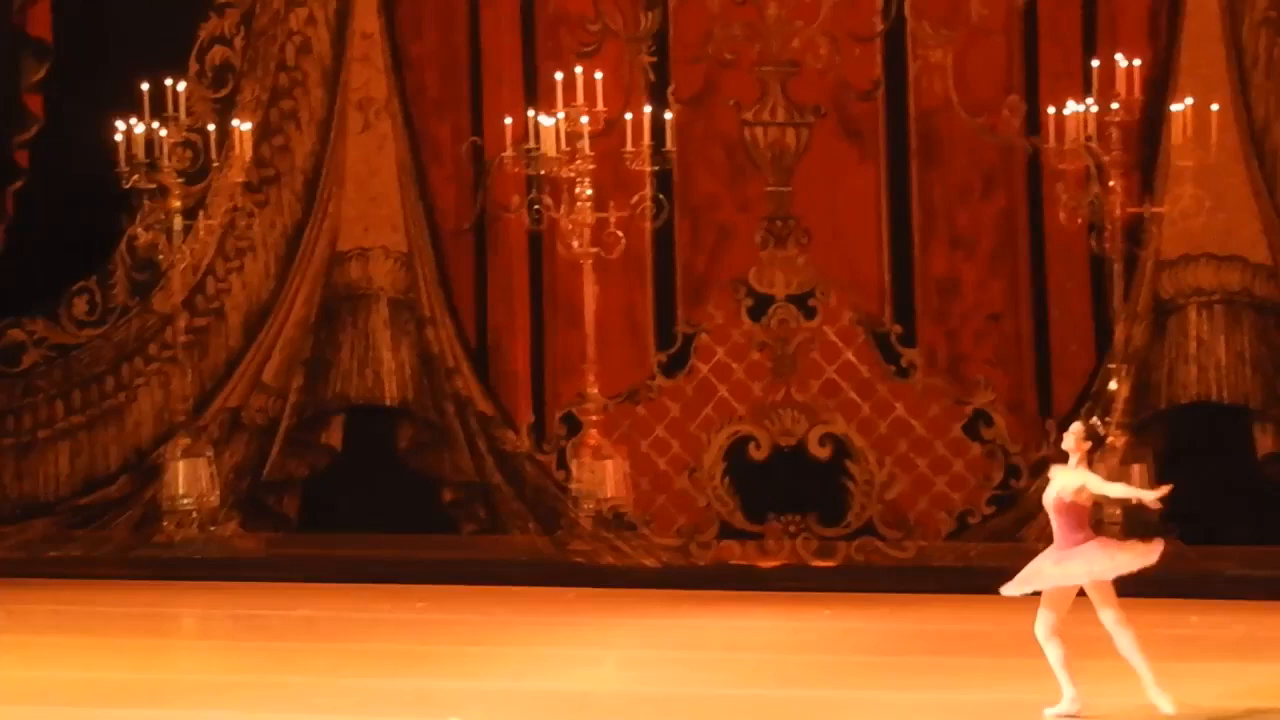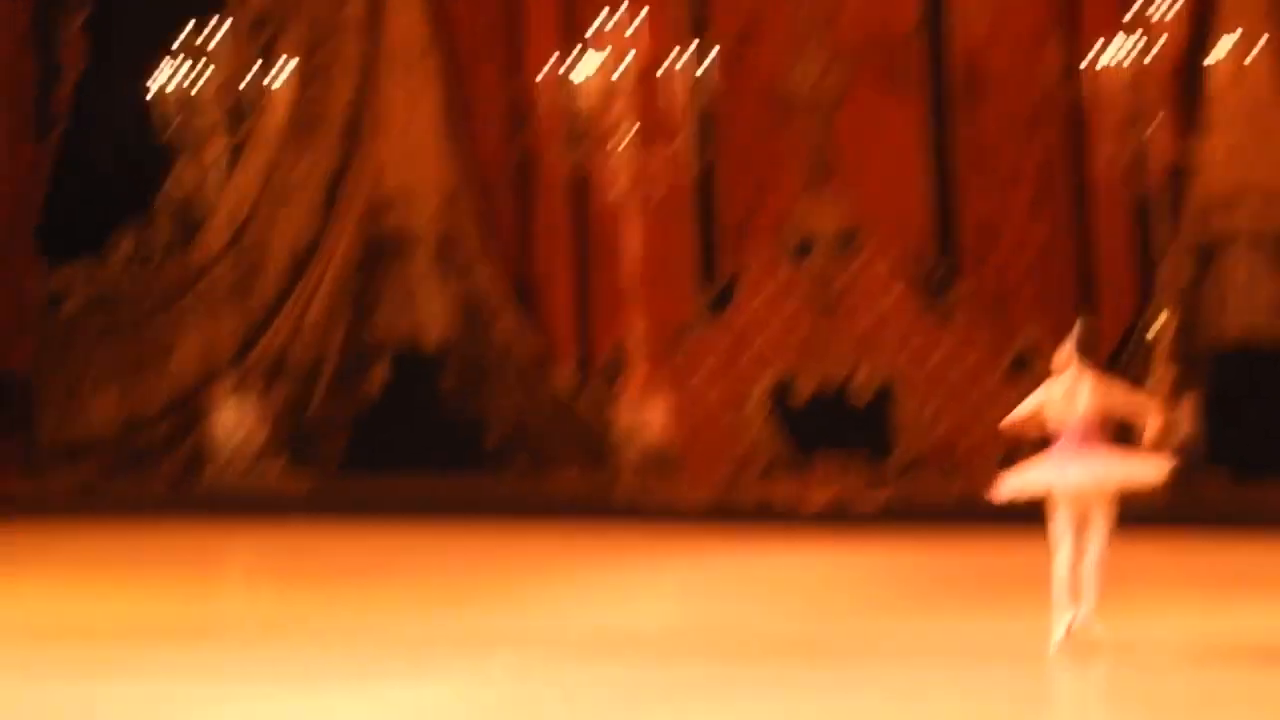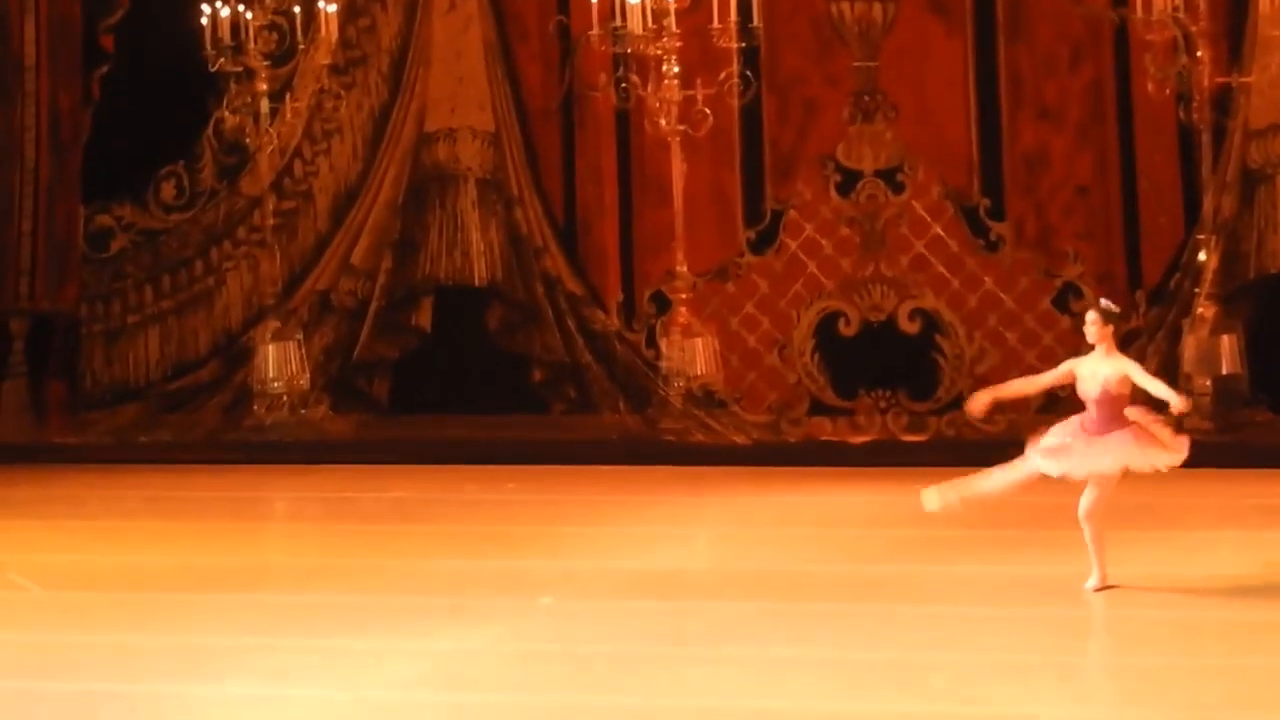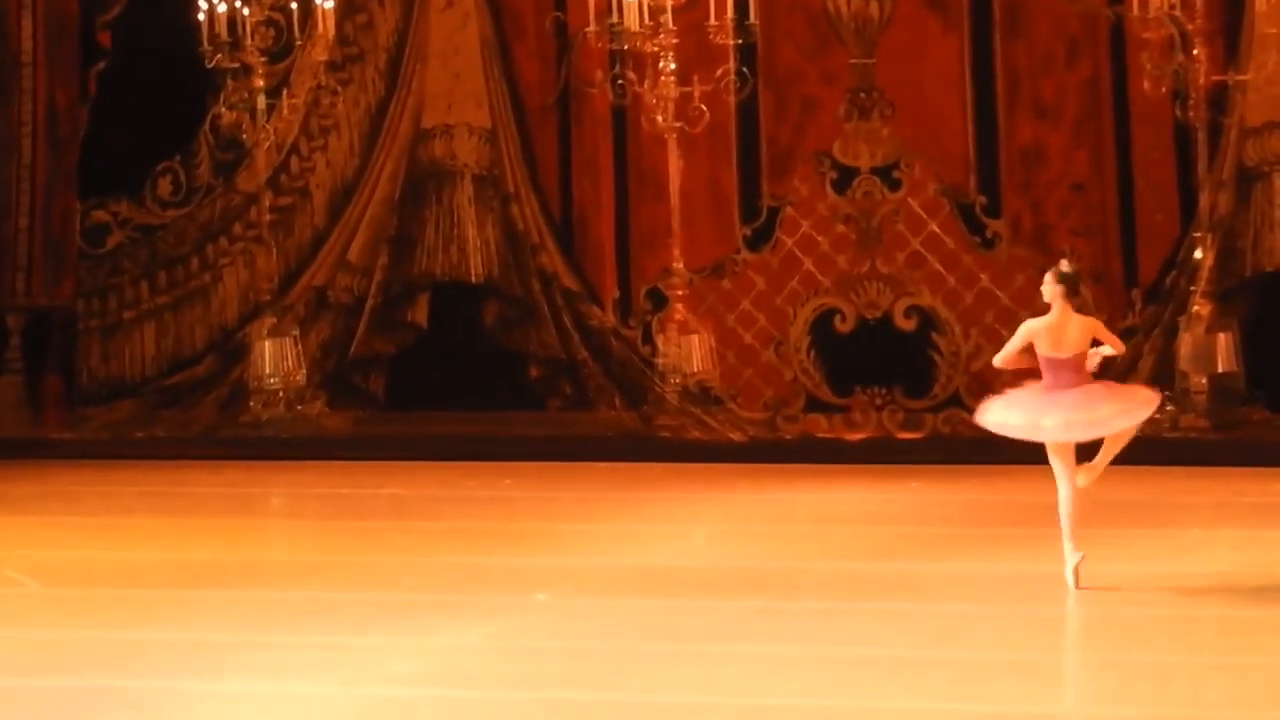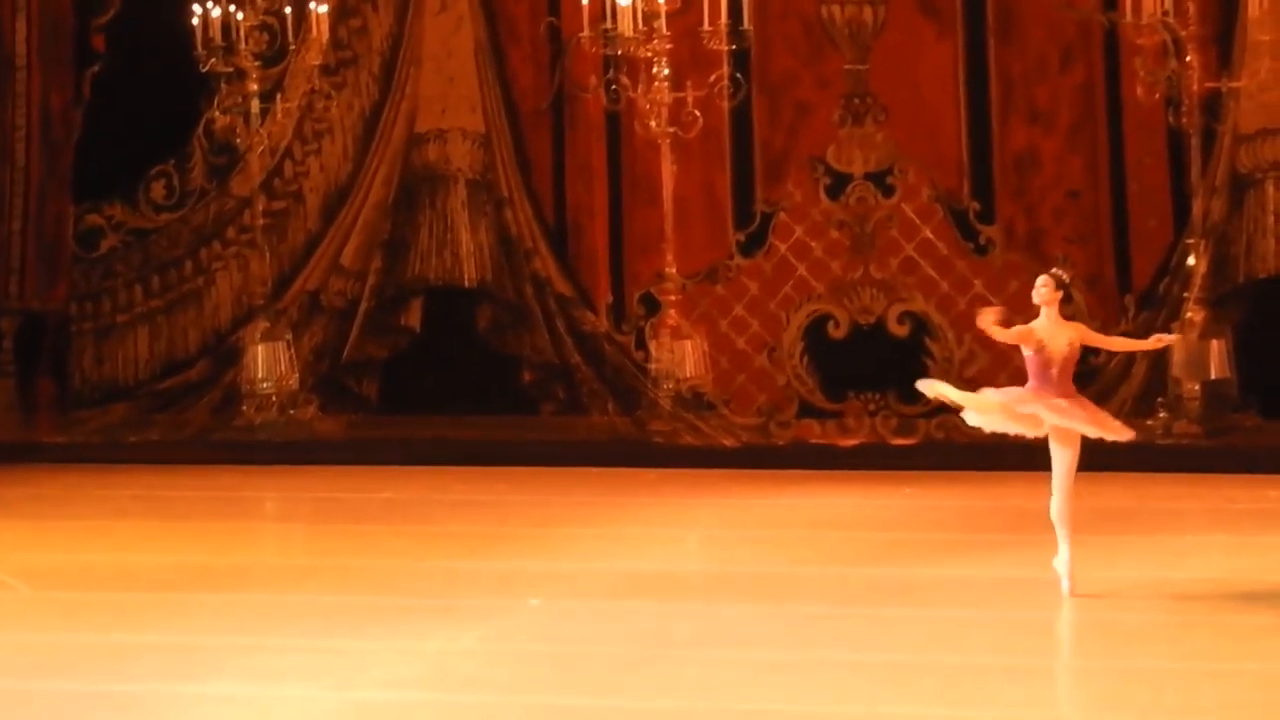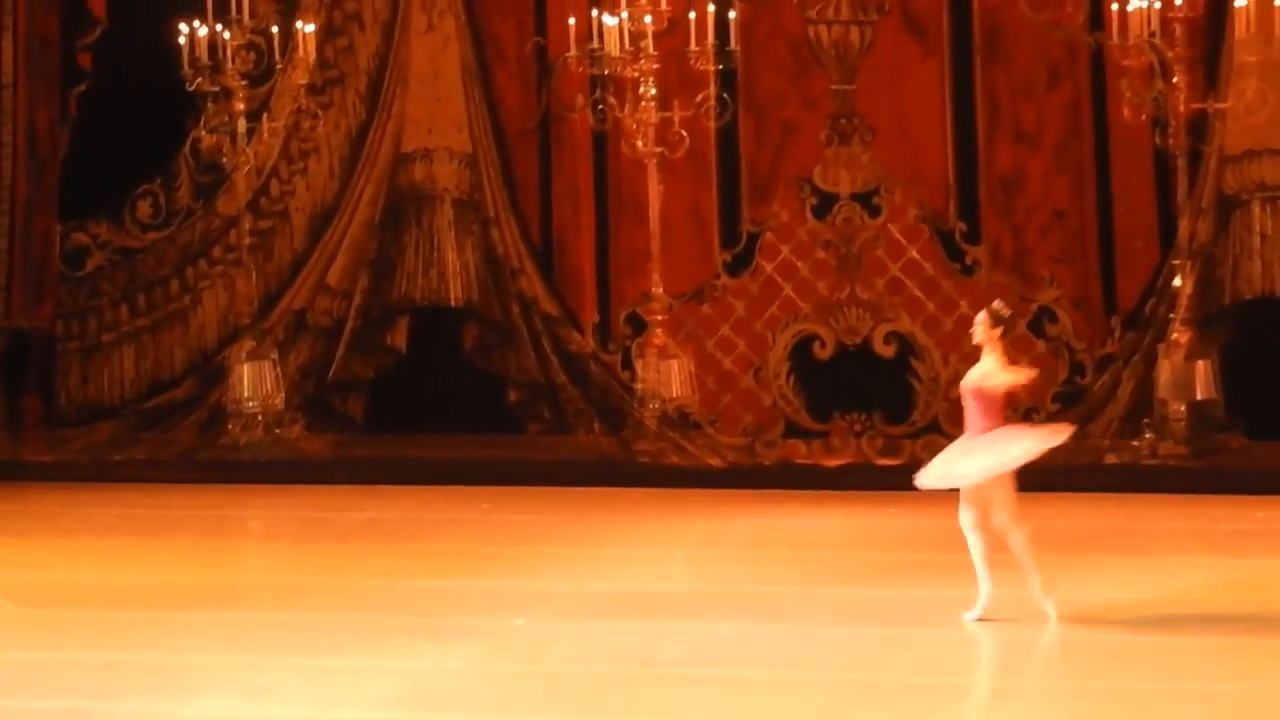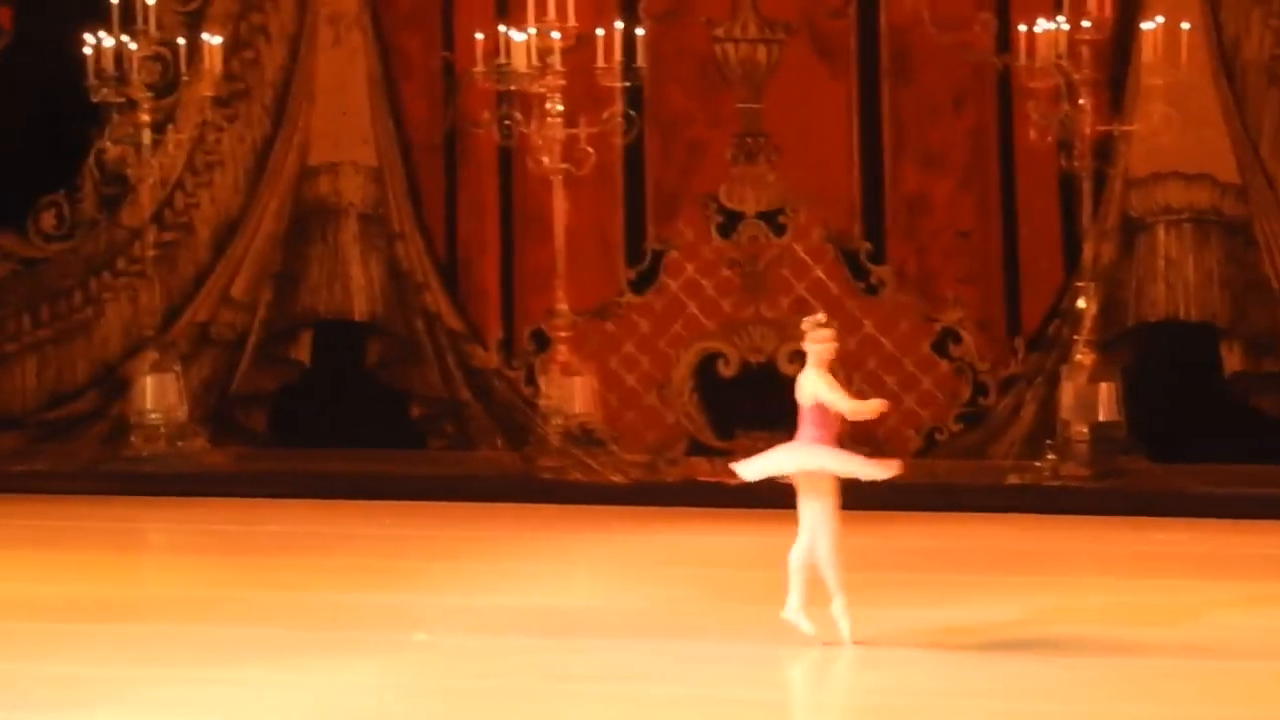
dt=0.5s
person 1, frame 1
left shoulder: (1084, 477)
right shoulder: (1061, 473)
left elbow: (1111, 487)
left wrist: (1144, 494)
left hip: (1087, 556)
right hip: (1064, 559)
left knee: (1116, 625)
right knee: (1044, 629)
left ankle: (1152, 687)
right ankle: (1070, 697)
person 1, frame 2
left shoulder: (1049, 389)
right shoulder: (1102, 385)
left elbow: (1011, 420)
right elbow: (1151, 409)
left wrist: (1033, 424)
right wrist: (1149, 432)
left hip: (1063, 469)
right hip: (1094, 463)
left knee: (1064, 548)
right knee: (1098, 538)
left ankle: (1061, 622)
right ankle: (1082, 609)
person 1, frame 3
left shoulder: (1126, 366)
right shoulder: (1078, 365)
left elbow: (1154, 384)
right elbow: (1033, 384)
left wrist: (1176, 400)
right wrist: (992, 393)
left hip: (1117, 444)
right hip: (1085, 437)
left knee: (1088, 511)
right knee: (1025, 469)
left ankle: (1100, 573)
right ankle: (953, 492)
person 1, frame 4
left shoulder: (1032, 327)
right shoulder: (1088, 324)
left elbow: (999, 361)
right elbow: (1118, 347)
left wrist: (1035, 360)
right wrist: (1098, 353)
left hip: (1050, 404)
right hip: (1084, 399)
left knee: (1065, 482)
right knee: (1129, 419)
left ankle: (1071, 553)
right ankle: (1091, 470)
person 1, frame 5
left shoulder: (1075, 330)
right shoulder: (1026, 331)
left elbow: (1111, 342)
right elbow: (1002, 335)
left wrist: (1148, 343)
right wrist: (989, 324)
left hip: (1066, 408)
right hip: (1032, 402)
left knee: (1062, 489)
right knee: (989, 404)
left ankle: (1064, 556)
person 1, frame 6
left shoulder: (991, 365)
right shoulder: (988, 364)
left elbow: (1008, 377)
right elbow: (1014, 376)
left wrist: (1018, 375)
right wrist: (1016, 375)
left hip: (992, 444)
right hip: (980, 446)
left knee: (1006, 521)
right knee: (969, 519)
left ankle: (1037, 587)
right ankle: (986, 594)
person 1, frame 7
left shoulder: (823, 378)
right shoulder: (816, 378)
left elbow: (844, 411)
right elbow: (849, 408)
left wrist: (861, 408)
right wrist: (875, 404)
left hip: (809, 460)
right hip: (812, 459)
left knee: (809, 536)
right knee: (825, 535)
left ankle: (794, 605)
right ankle: (839, 607)
